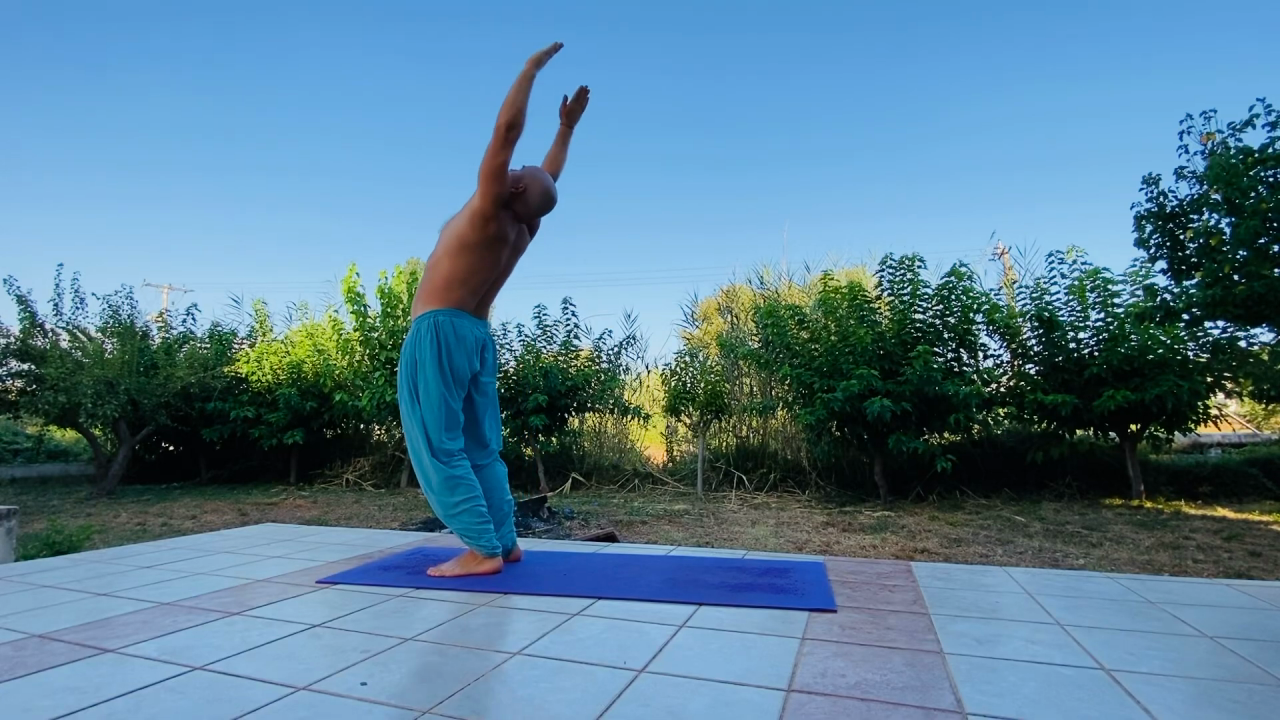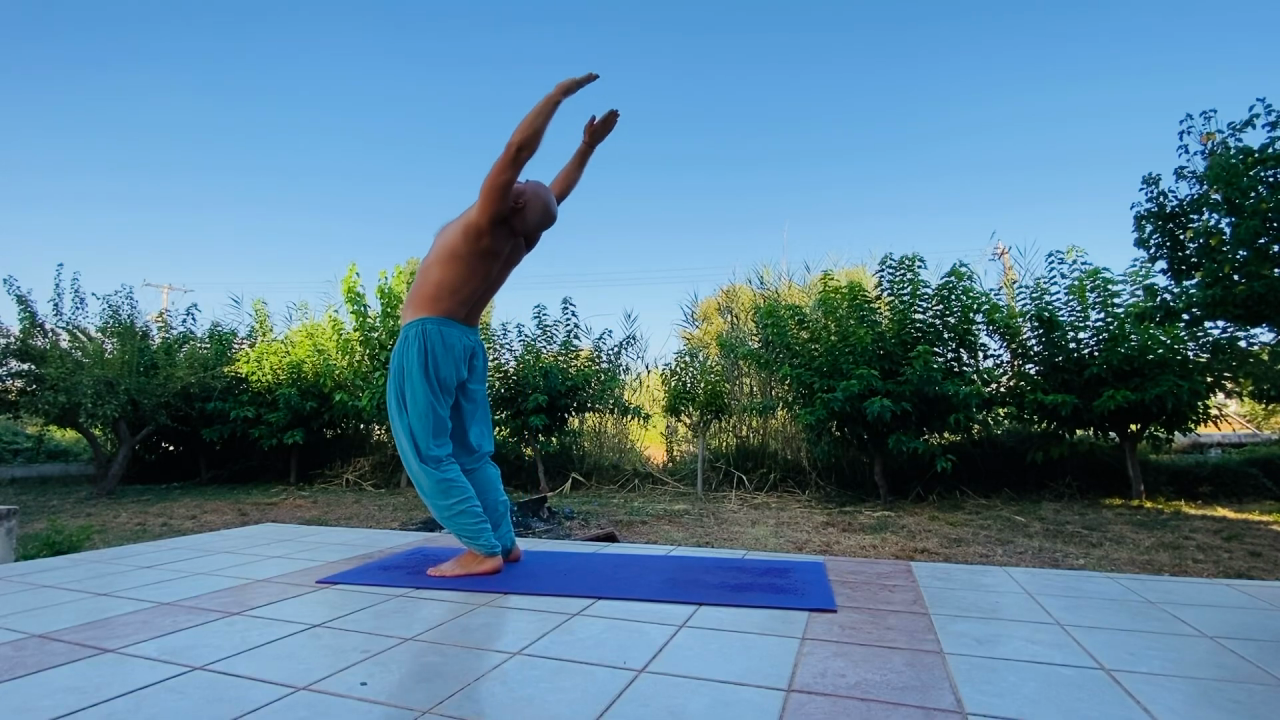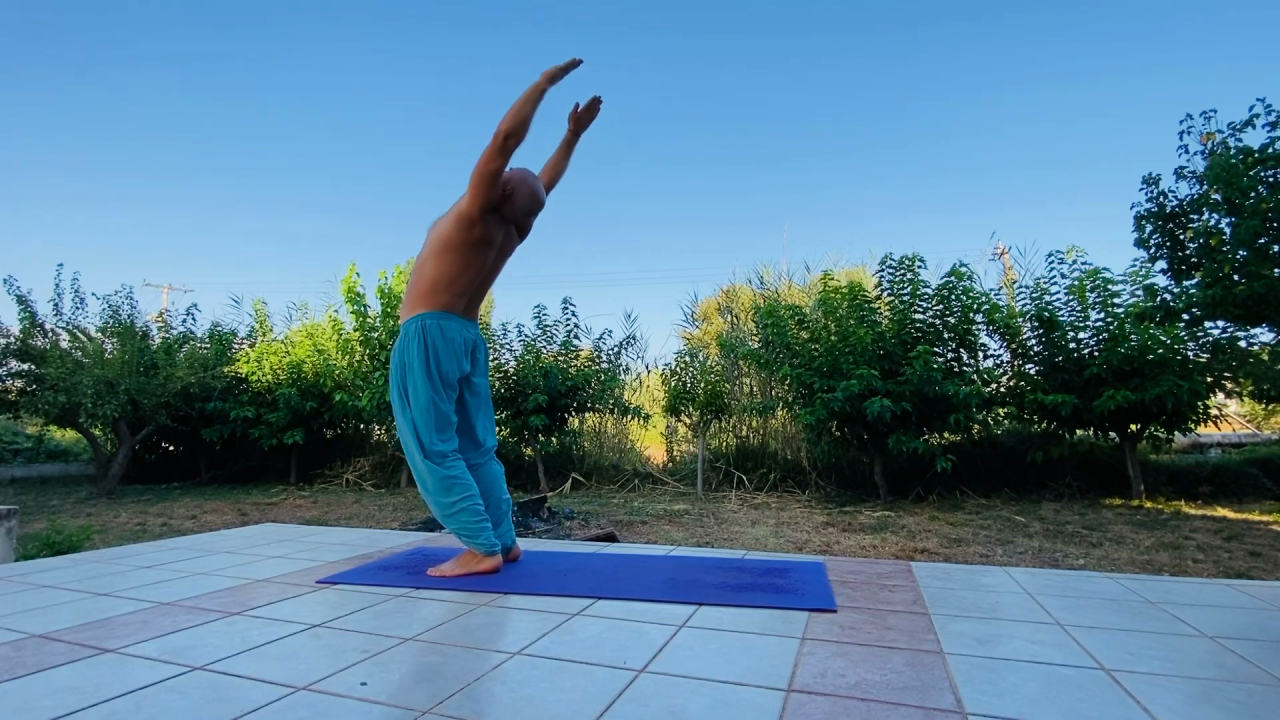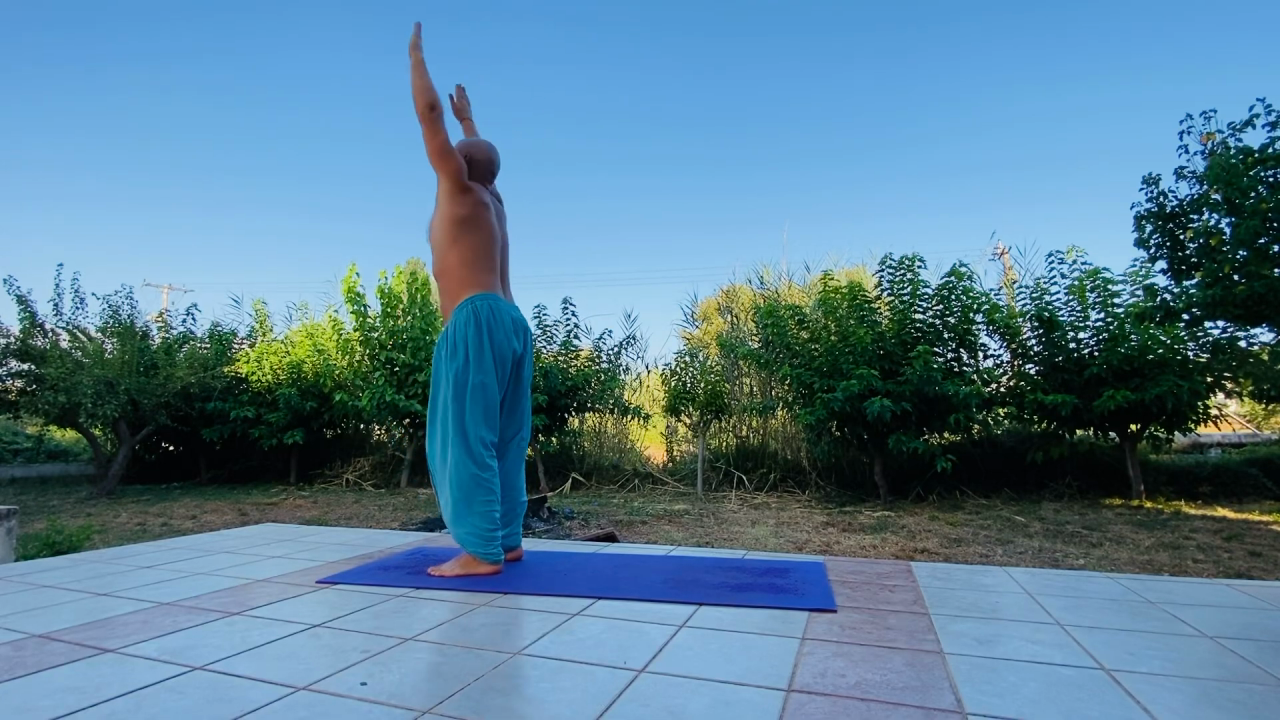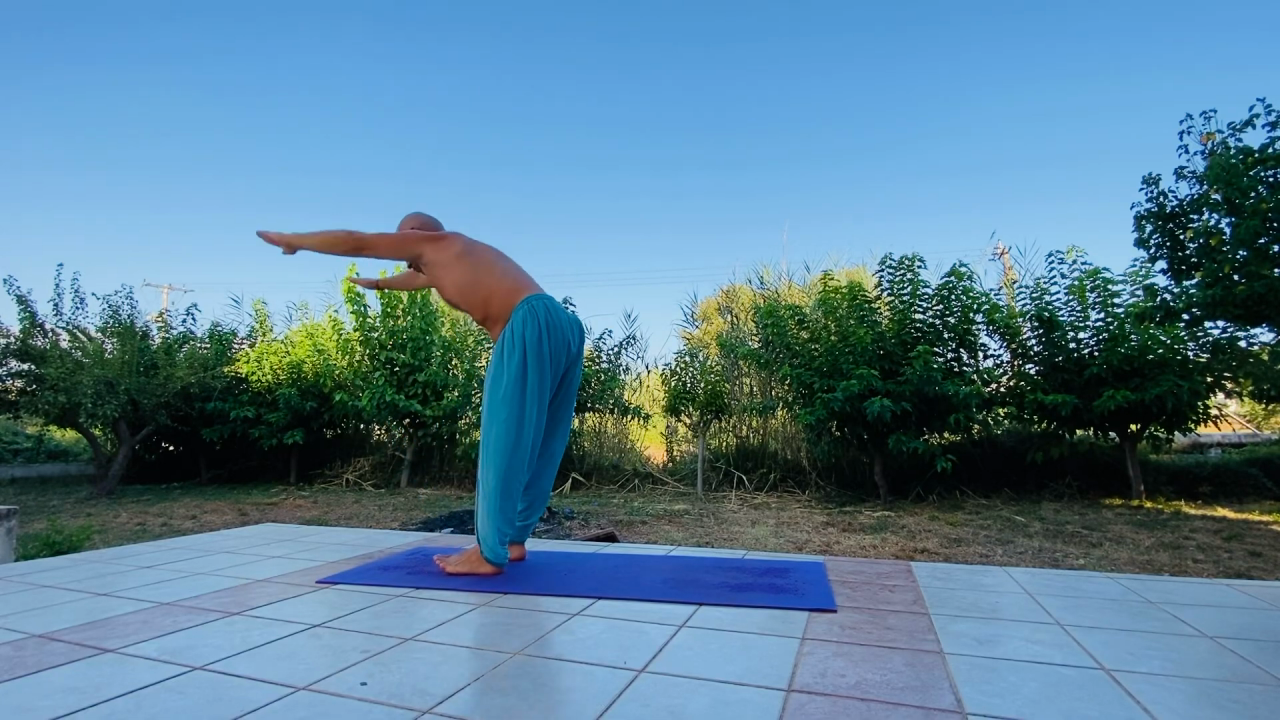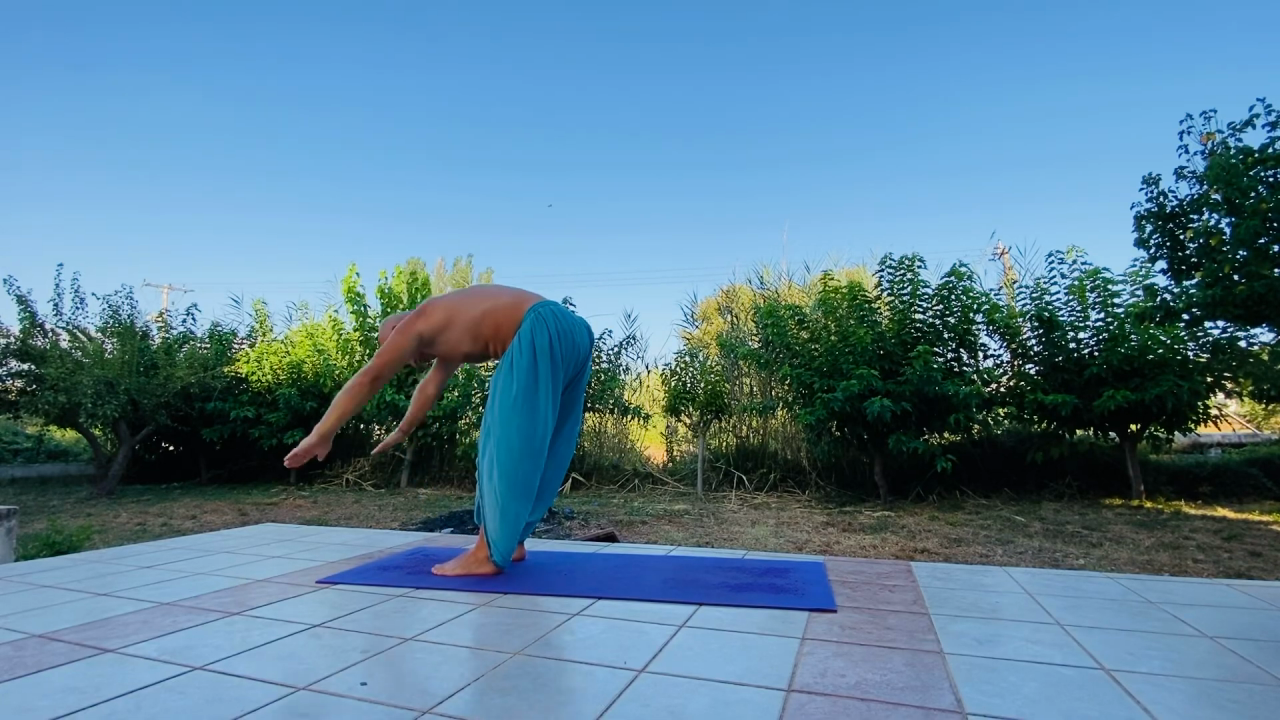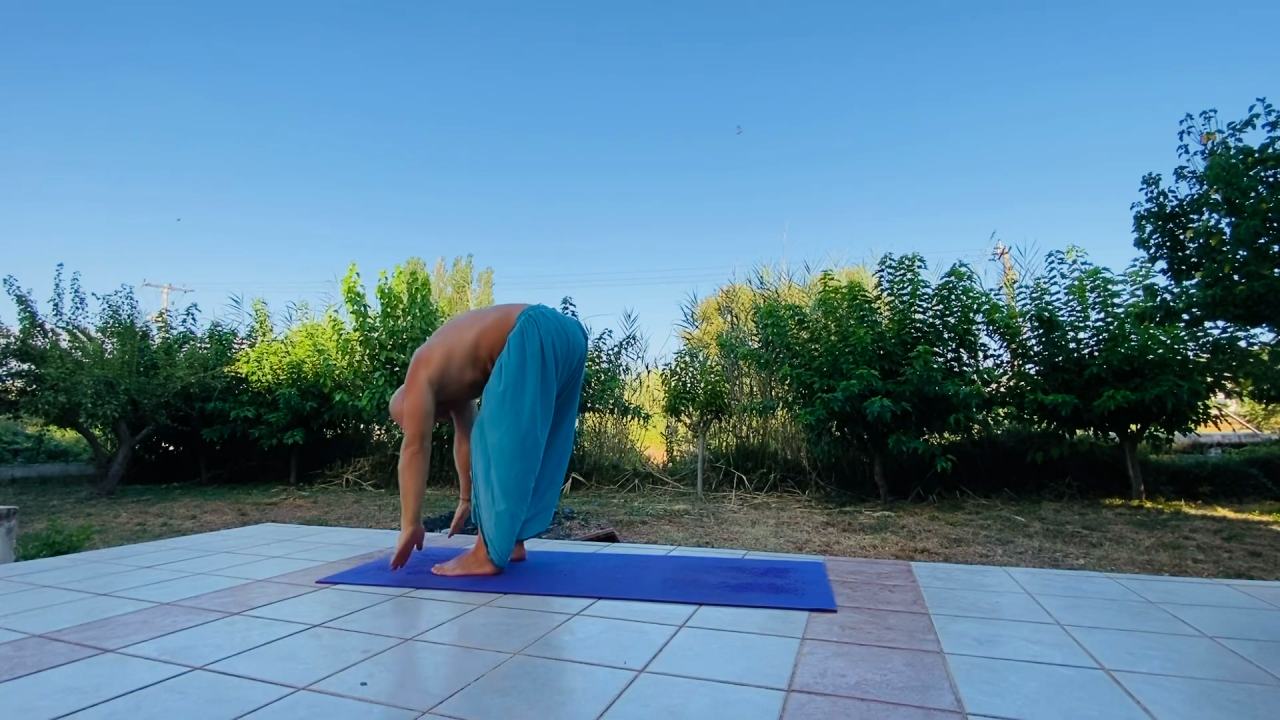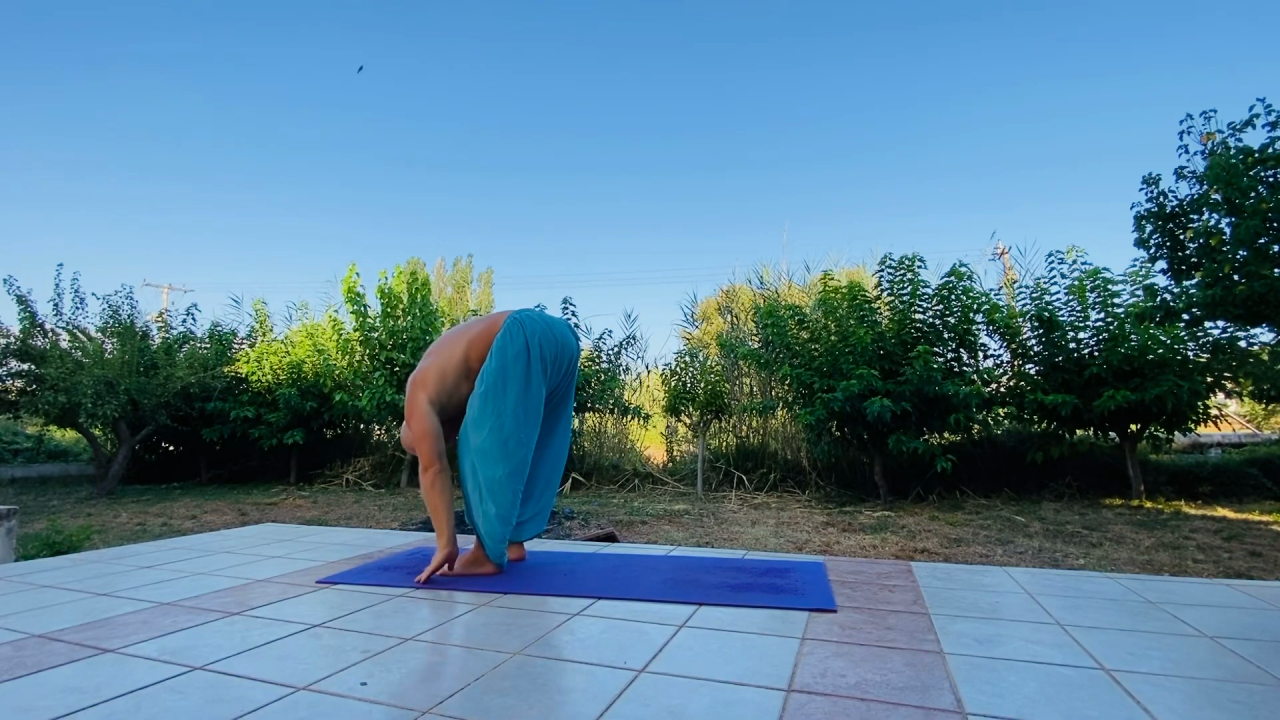
dt=0.4s
person 1, frame 1
left shoulder: (490, 213)
right shoulder: (526, 229)
left elbow: (506, 131)
right elbow: (550, 176)
left wrist: (531, 67)
right wrist: (566, 127)
left hip: (437, 334)
right hip: (476, 337)
left knee: (437, 449)
right knee: (479, 448)
left ankle: (483, 550)
right ankle: (504, 542)
person 1, frame 2
left shoulder: (485, 225)
right shoulder: (522, 240)
left elbow: (517, 150)
right elbow: (558, 193)
left wrist: (558, 94)
right wrist: (587, 147)
left hip: (426, 341)
right hip: (465, 344)
left knee: (428, 452)
right knee: (469, 451)
left ankle: (482, 548)
right ankle: (502, 541)
person 1, frame 3
left shoulder: (477, 213)
right shoulder: (513, 229)
left elbow: (504, 138)
right elbow: (546, 181)
left wrist: (544, 82)
right wrist: (573, 134)
left hip: (427, 337)
right hip: (466, 339)
left knee: (433, 448)
right knee: (474, 447)
left ankle: (482, 548)
right ankle: (502, 540)
person 1, frame 4
left shoulder: (461, 189)
right shoulder: (492, 201)
left elbow: (427, 112)
right elbow: (479, 152)
left wrist: (415, 53)
right wrist: (467, 117)
left hip: (476, 321)
right hip: (512, 323)
left knee: (464, 438)
right knee: (503, 440)
left ankle: (482, 552)
right ankle: (507, 541)
person 1, frame 5
left shoulder: (434, 243)
right shoulder: (464, 254)
left elbow: (356, 243)
right elbow: (421, 275)
left wrist: (293, 240)
right wrist: (381, 282)
left hip: (528, 326)
right hip: (561, 326)
left knee: (506, 443)
right knee: (536, 447)
left ankle: (490, 553)
right ankle: (513, 540)
person 1, frame 6
left shoulder: (419, 322)
right shoulder: (451, 327)
left elbow: (368, 380)
right elbow: (430, 389)
left wrist: (321, 434)
right wrist: (401, 432)
left hip: (541, 334)
right hip: (574, 330)
left knee: (506, 441)
right knee: (536, 446)
left ankle: (488, 553)
right ankle: (511, 540)
person 1, frame 7
left shoulder: (421, 375)
right shoulder: (451, 380)
left elbow: (415, 448)
right elbow: (465, 438)
left wrist: (410, 524)
right wrist: (467, 501)
left hip: (536, 338)
right hip: (568, 332)
left knee: (498, 444)
right knee: (533, 448)
left ankle: (488, 554)
right ankle: (511, 541)
person 1, frame 8
left shoulder: (420, 397)
right shoulder: (452, 388)
left elbow: (433, 470)
right elbow: (489, 447)
left wrist: (446, 545)
left hip: (524, 340)
right hip: (559, 334)
left knee: (491, 448)
right knee: (538, 450)
left ankle: (488, 553)
right ankle: (511, 540)
